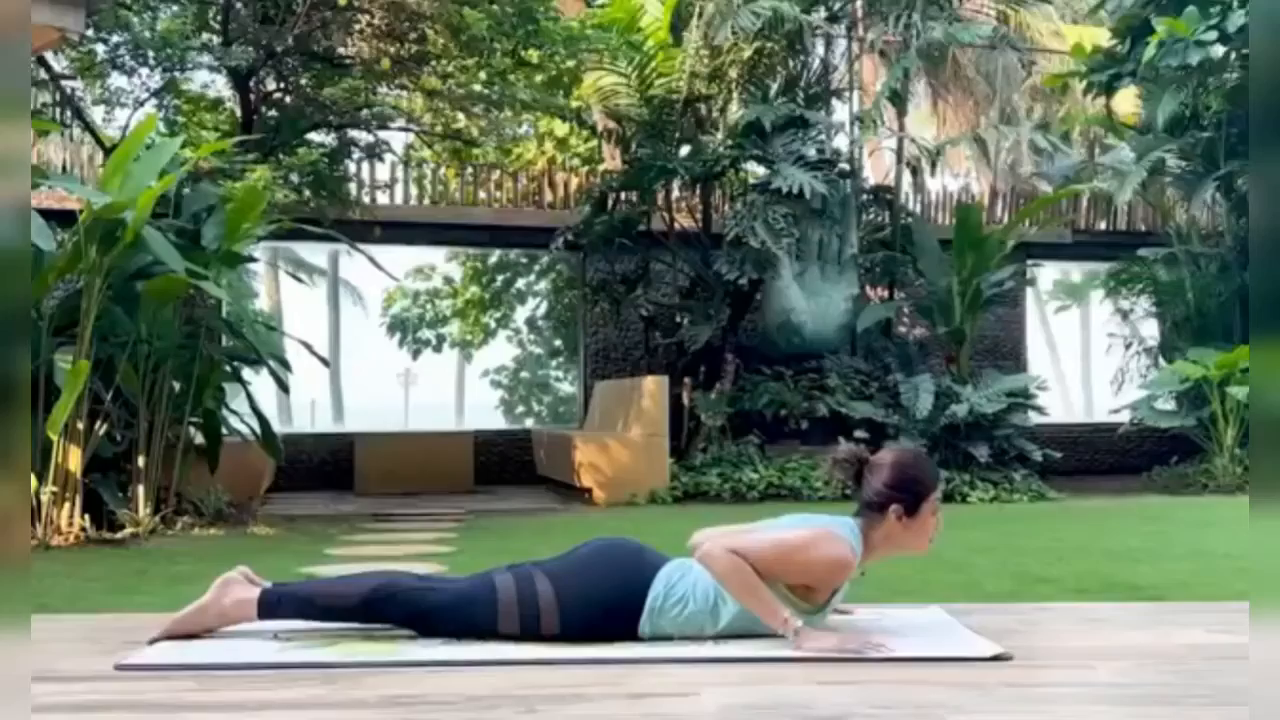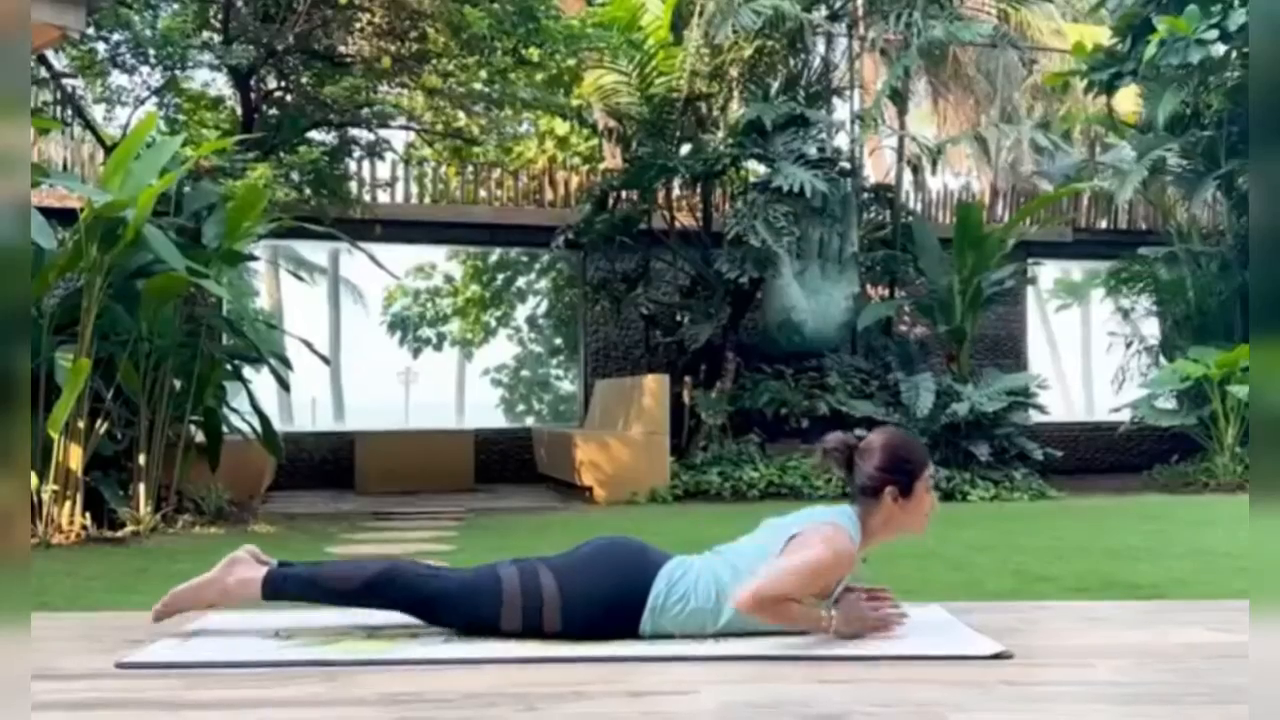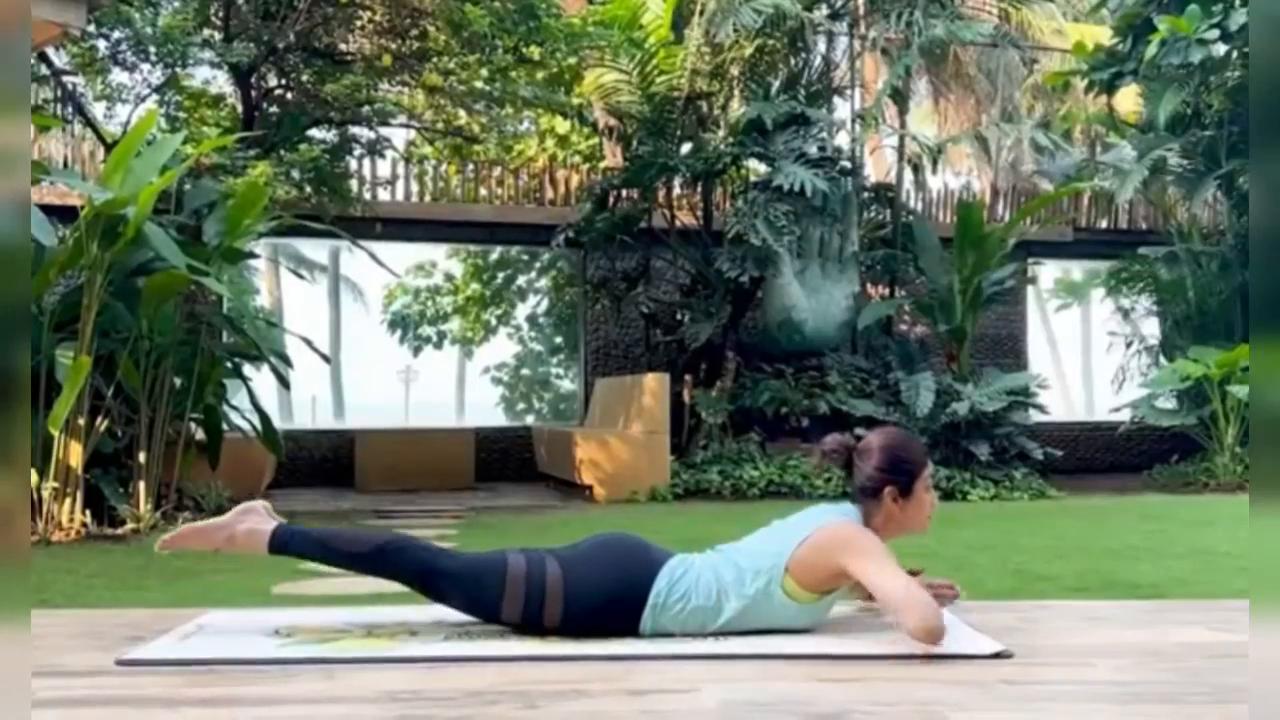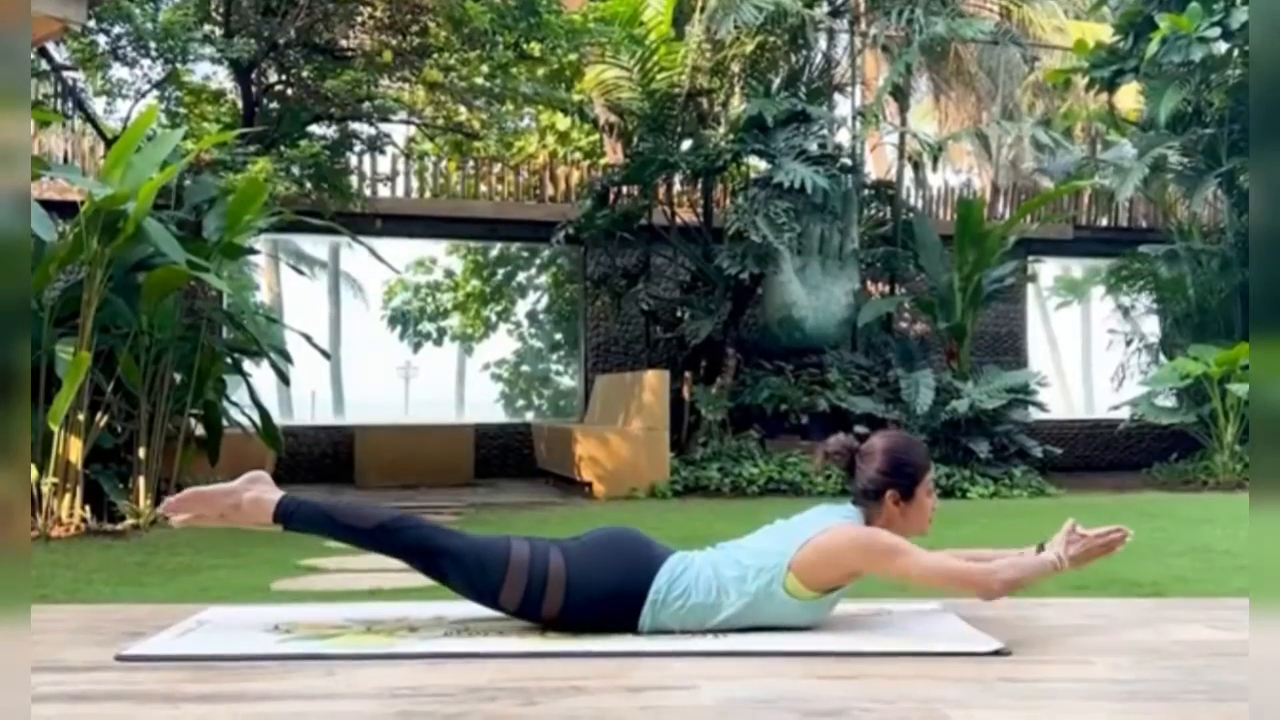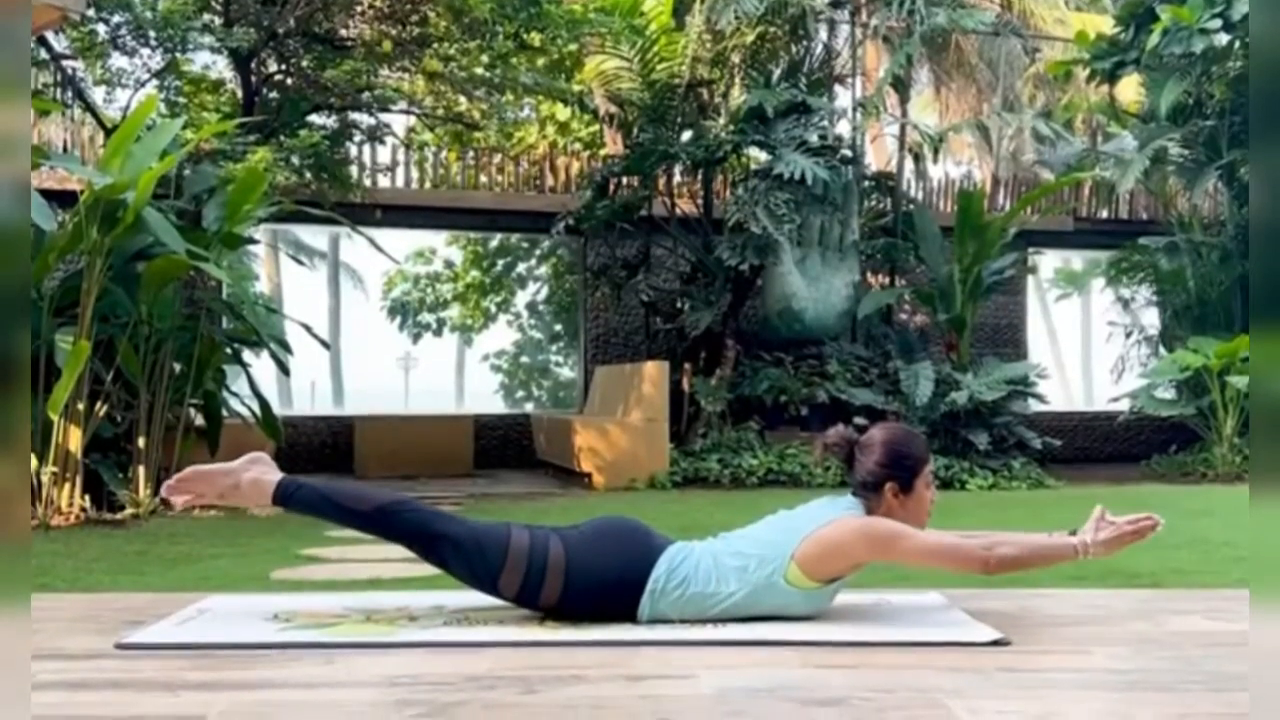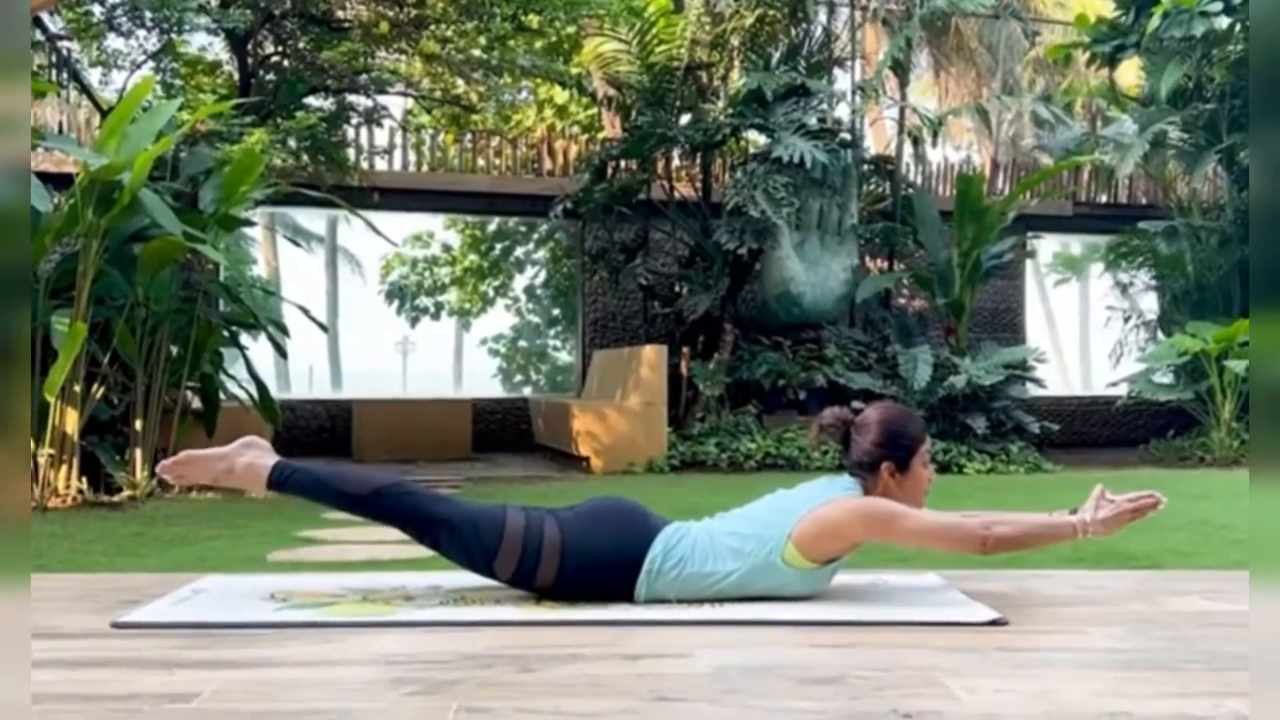
dt=0.5s
person 1, frame 1
left shoulder: (830, 530)
right shoulder: (834, 552)
right elbow: (708, 542)
left wrist: (798, 601)
right wrist: (797, 627)
left hip: (623, 575)
right hip: (614, 598)
left knee: (441, 595)
right knee: (425, 605)
left ankle: (257, 586)
right ankle: (247, 602)
person 1, frame 2
left shoulder: (826, 520)
right shoulder: (840, 544)
right elbow: (746, 600)
left wrist: (833, 597)
right wrist: (833, 623)
left hip: (626, 574)
right hip: (616, 601)
left knee: (446, 590)
right knee: (431, 596)
left ankle: (265, 567)
right ankle: (253, 580)
person 1, frame 3
left shoulder: (830, 519)
right shoulder: (855, 540)
left elbow: (827, 588)
right elbow: (923, 631)
left wrist: (904, 592)
right wrist: (918, 605)
left hip: (632, 573)
right hip: (618, 599)
left knee: (440, 572)
right knee: (433, 570)
left ankle: (266, 526)
right ankle: (258, 534)
person 1, frame 4
left shoulder: (841, 520)
right shoulder: (857, 542)
left elbow: (949, 563)
right elbow: (987, 583)
left wrist: (1037, 556)
right wrist: (1055, 559)
left hip: (627, 567)
right hip: (617, 592)
left knee: (442, 554)
right knee: (438, 551)
left ankle: (267, 501)
right ankle: (266, 506)
person 1, frame 5
left shoulder: (845, 512)
right shoulder: (862, 534)
left elbow: (969, 545)
right elbow: (984, 556)
left wrist: (1072, 539)
right wrist: (1084, 544)
left hip: (626, 558)
right hip: (617, 579)
left knee: (447, 540)
right knee: (439, 538)
left ankle: (271, 481)
right ankle: (265, 486)
person 1, frame 6
left shoulder: (842, 491)
right shoulder: (857, 514)
left elbow: (967, 527)
right elbow: (981, 535)
left wrist: (1074, 517)
right wrist: (1087, 524)
left hip: (621, 536)
right hip: (613, 558)
left knee: (441, 518)
right knee: (434, 520)
left ankle: (267, 465)
right ankle: (262, 471)
